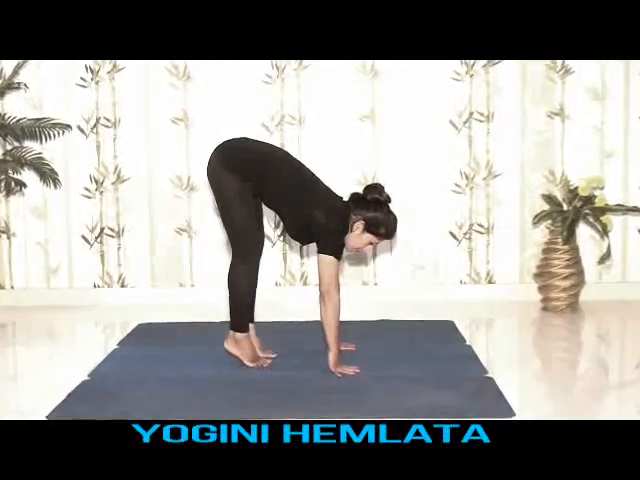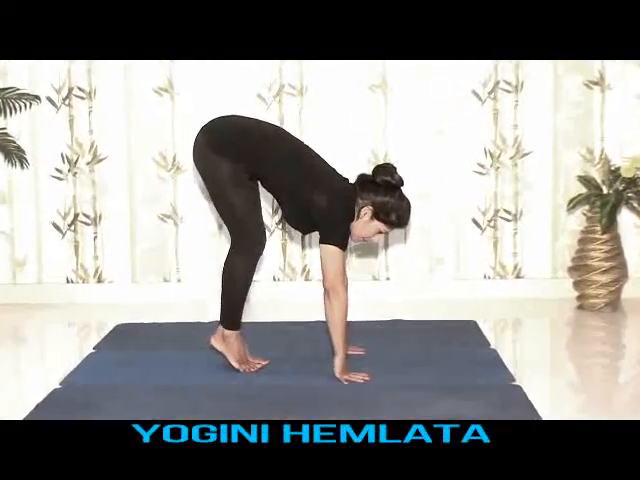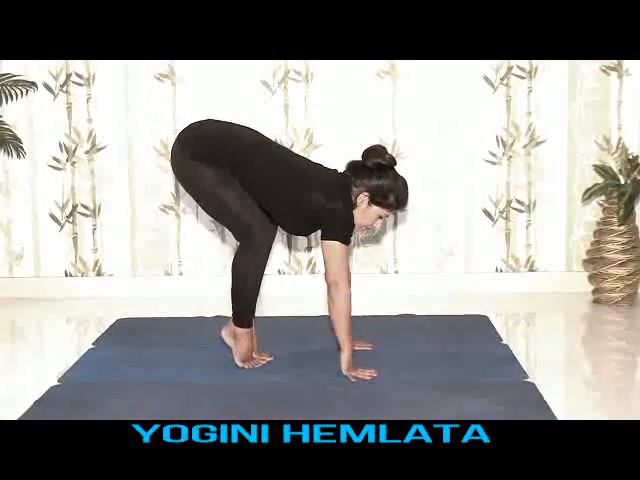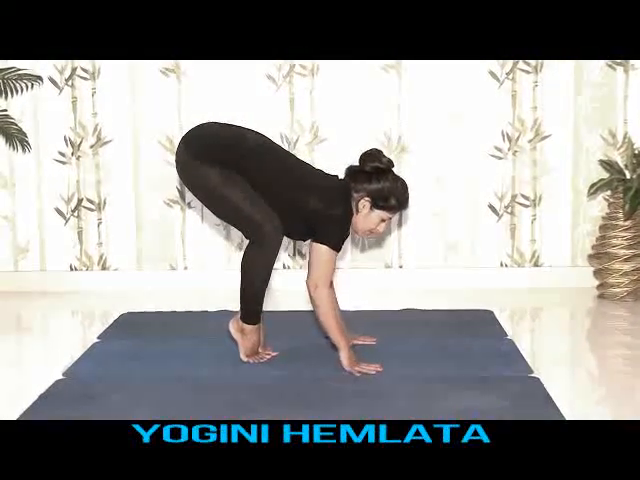
dt=1s
person 1, frame 1
left shoulder: (338, 219)
right shoulder: (332, 224)
left elbow: (328, 291)
right elbow: (329, 294)
left wrist: (334, 343)
left hip: (244, 167)
right hip: (231, 166)
left knee: (253, 249)
right knee: (247, 252)
left ankle: (247, 332)
right ankle: (237, 337)
person 1, frame 2
left shoulder: (343, 203)
right shoulder: (336, 210)
left elbow: (337, 284)
right elbow: (335, 289)
left wrist: (341, 346)
right wrist: (340, 360)
left hip: (235, 148)
right hip: (219, 147)
left knee: (251, 241)
right knee: (250, 241)
left ankle: (229, 330)
right ankle: (227, 335)
person 1, frame 3
left shoulder: (338, 193)
right shoulder: (337, 207)
left elbow: (338, 280)
right elbow: (338, 284)
left wrist: (346, 340)
right wrist: (346, 355)
left hip: (217, 149)
right hip: (197, 155)
left knee: (264, 232)
right knee: (257, 236)
left ankle: (242, 325)
right ankle: (239, 331)
person 1, frame 4
left shoulder: (334, 200)
right shoulder: (335, 212)
left elbow: (320, 276)
right elbow: (317, 286)
left wrist: (342, 333)
right wrist: (345, 351)
left hip: (225, 152)
right hip: (201, 156)
left knee: (268, 234)
right knee: (267, 233)
left ankle: (249, 319)
right ankle: (246, 326)
